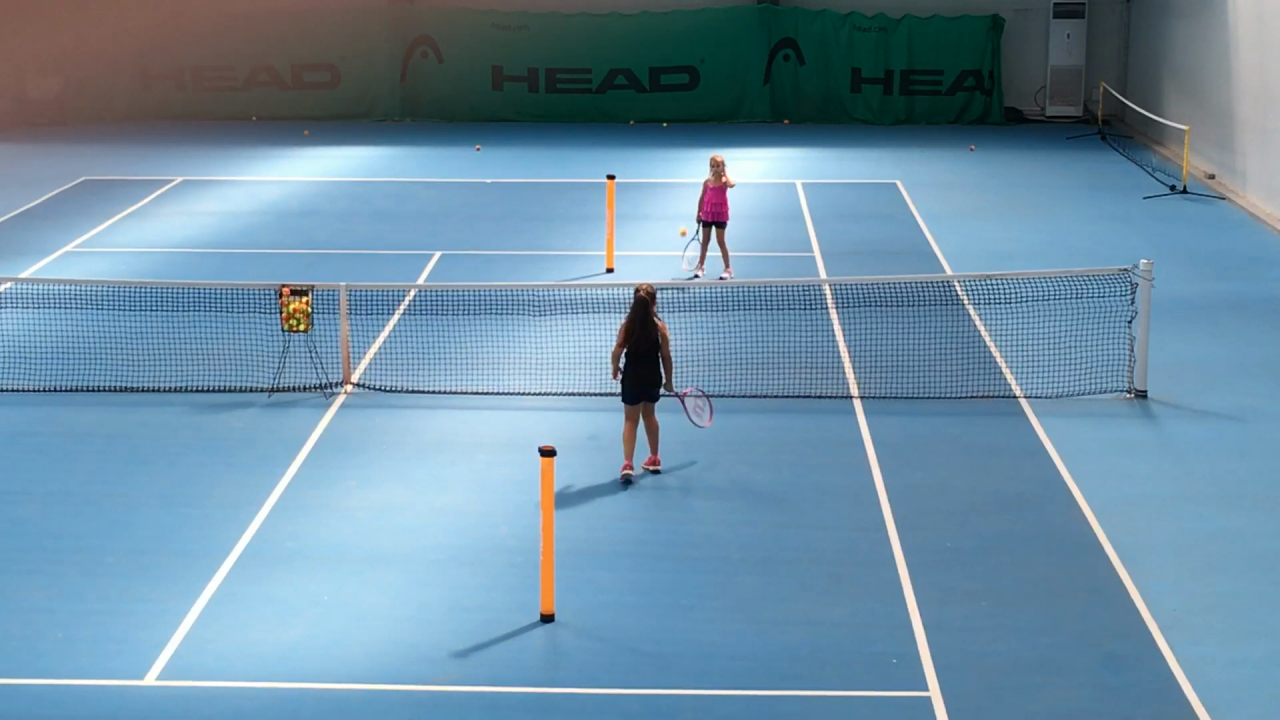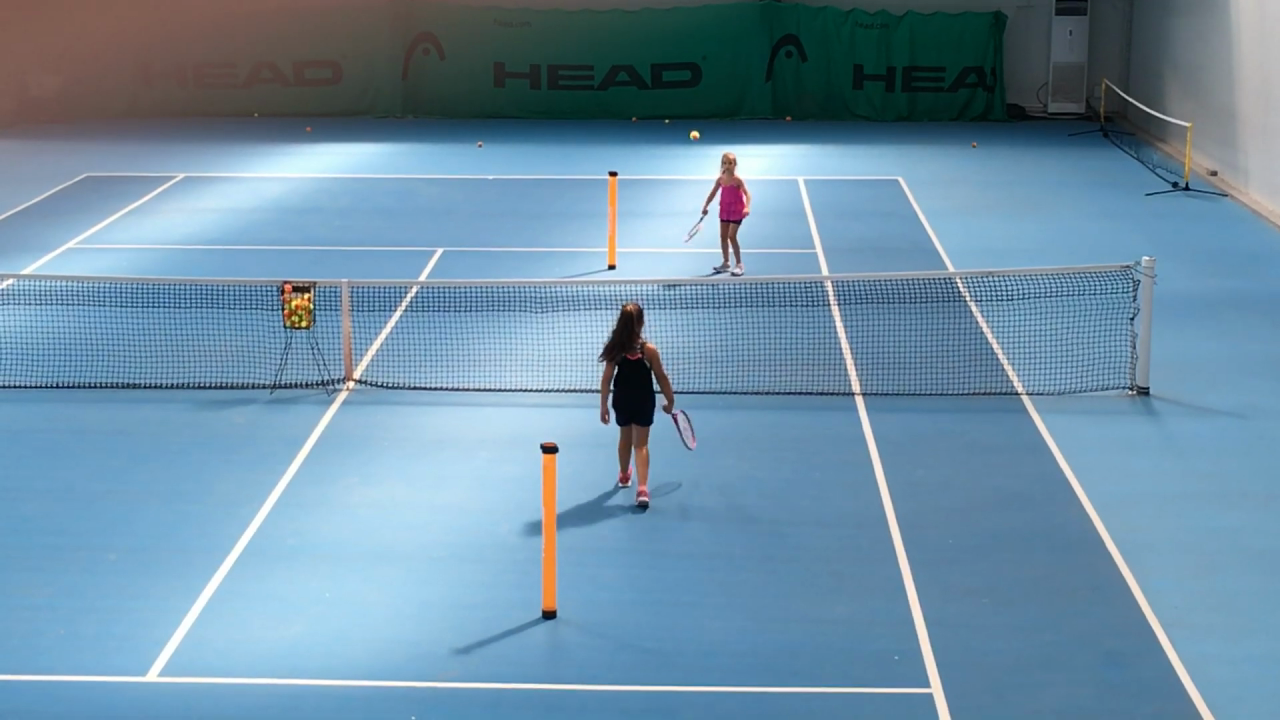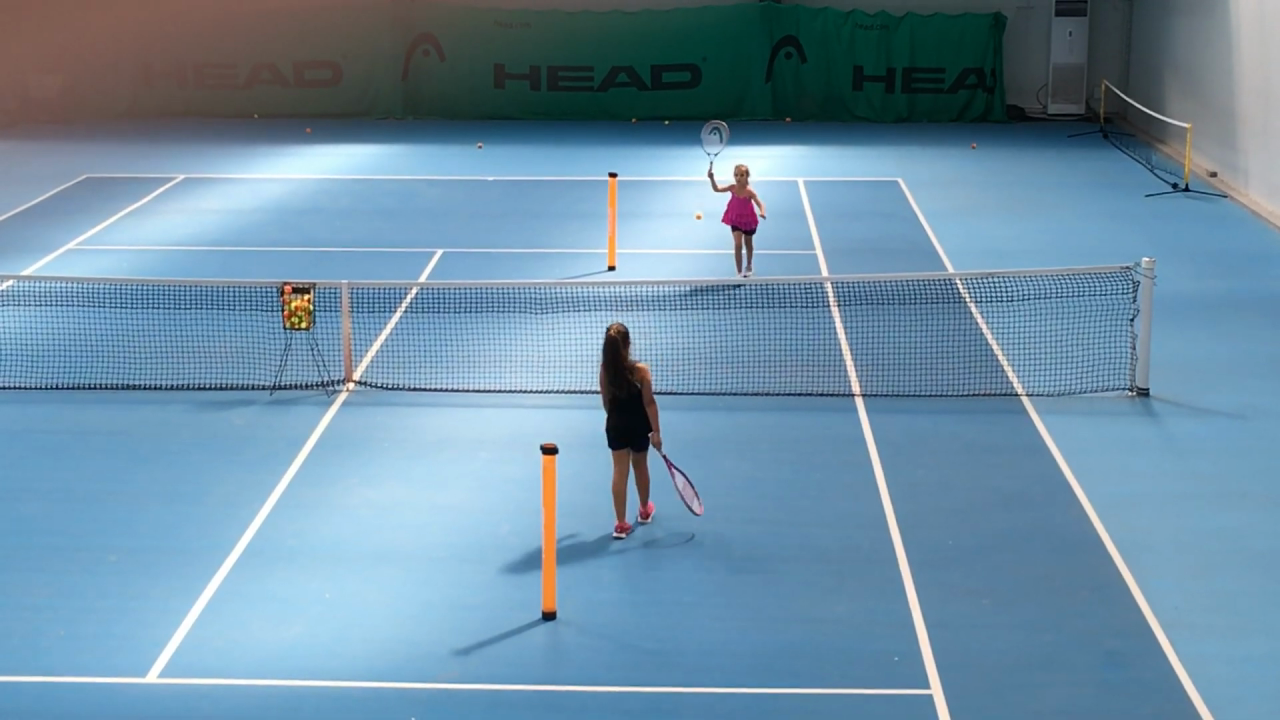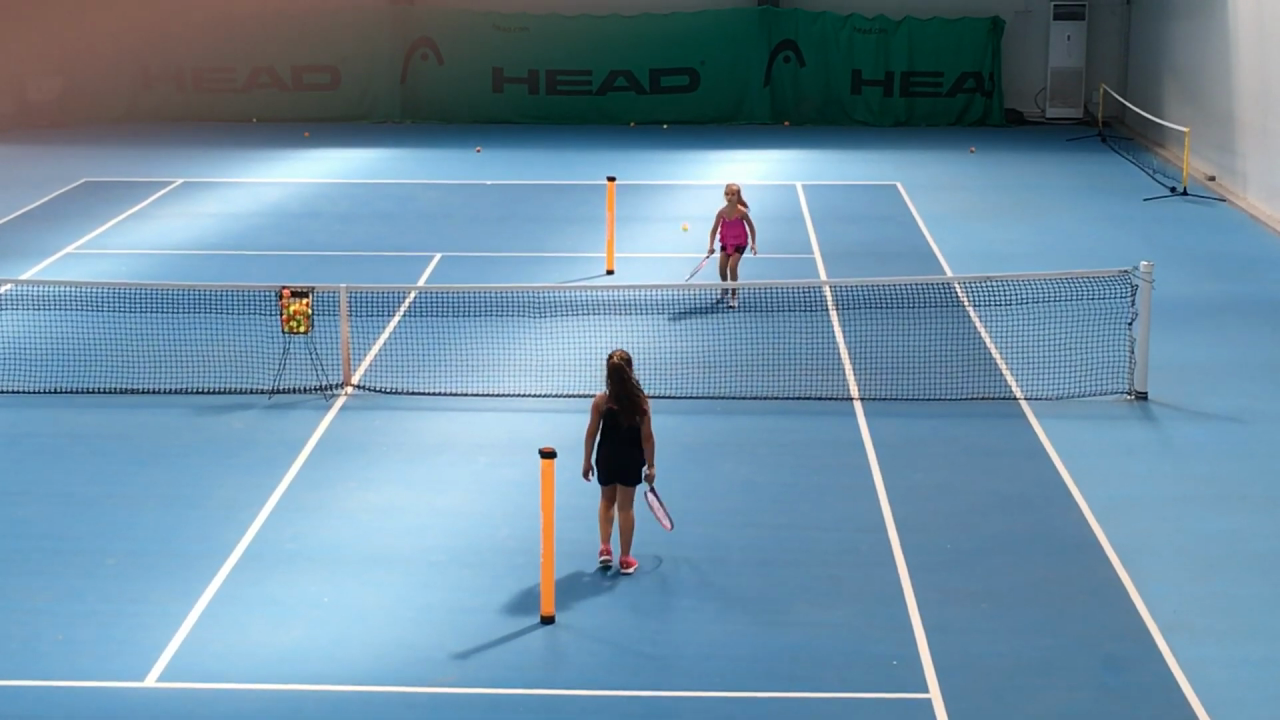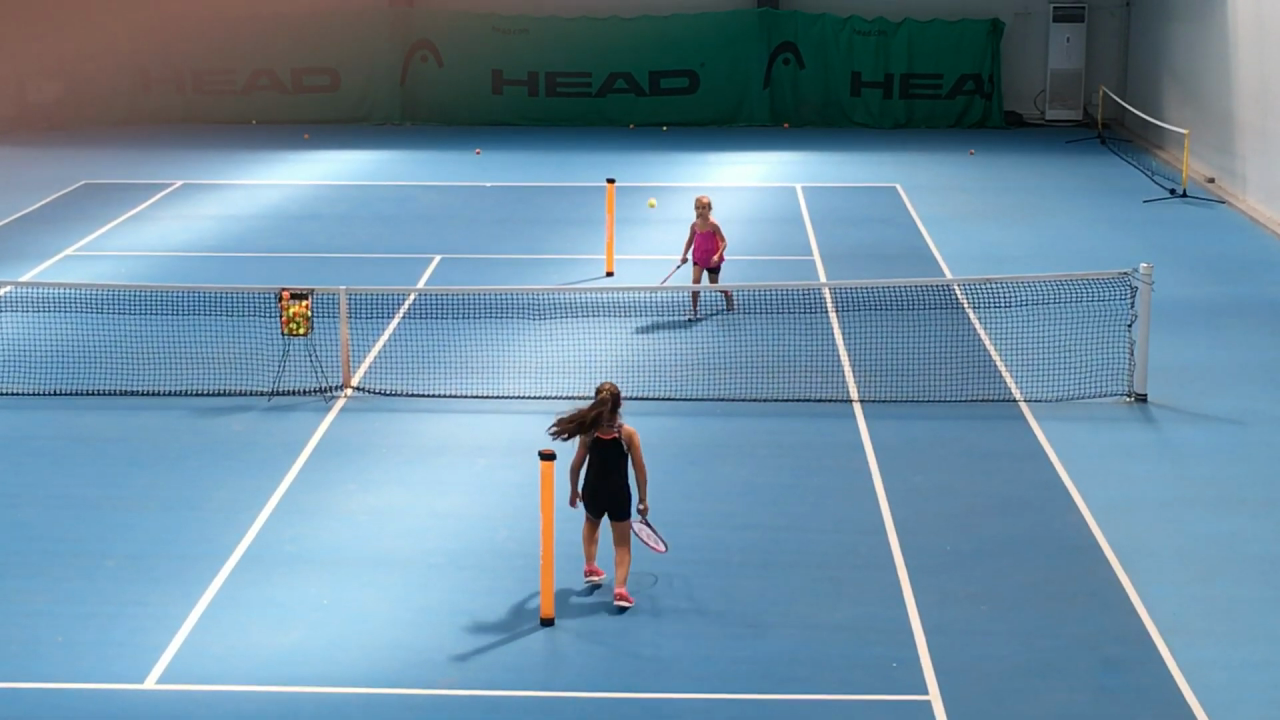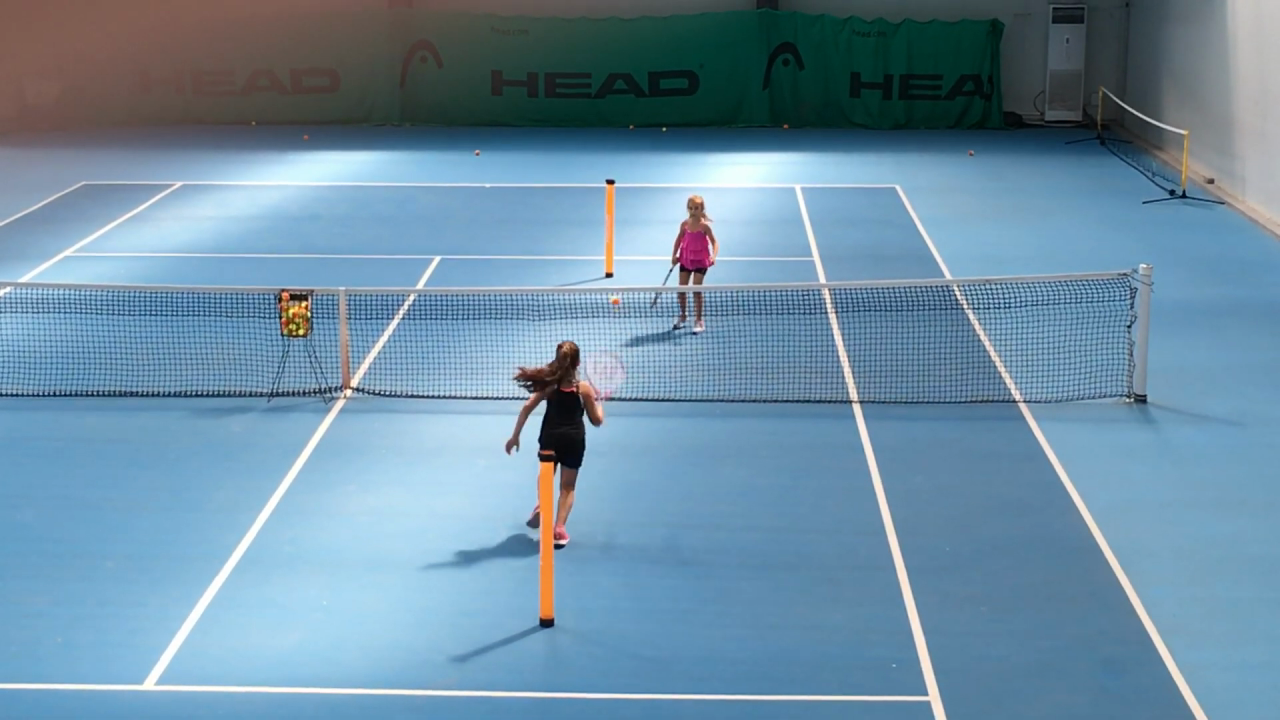
dt=0.7s
person 1, frame 1
left shoulder: (627, 326)
right shoulder: (660, 327)
left elbow: (616, 354)
right elbow: (666, 357)
left wrist: (615, 368)
right wrist: (668, 380)
left hip: (632, 378)
right hip: (652, 378)
left knee: (631, 421)
right knee: (649, 416)
left ankle: (628, 464)
right ankle: (653, 459)
person 1, frame 2
left shoulder: (615, 348)
right shoulder: (649, 349)
left elbow: (606, 379)
right elbow: (661, 378)
left wrist: (604, 405)
right wrist: (670, 400)
left hip: (622, 401)
right hip: (643, 402)
left knee: (625, 438)
right knee: (640, 444)
left ankle: (624, 475)
right ankle: (642, 488)
person 1, frame 3
left shoulder: (606, 371)
right shoulder: (640, 370)
left elbow: (606, 400)
right elbow: (649, 403)
right wrist: (656, 432)
left hip: (616, 426)
right hip: (639, 426)
left knee: (620, 473)
right knee: (640, 468)
left ankle: (621, 524)
right ankle: (644, 508)
person 1, frame 4
left shoulder: (600, 400)
right shoulder: (640, 401)
left elbow: (591, 433)
right elbow: (647, 437)
left wrist: (587, 461)
right wrist: (650, 465)
left hip: (606, 458)
right hip: (630, 460)
left knee: (606, 501)
right knee: (625, 508)
left ankle: (605, 549)
right ankle: (625, 559)
person 1, frame 5
left shoulder: (588, 431)
right shoulder: (628, 432)
left elbow: (576, 465)
right elbow: (639, 467)
left wrist: (573, 489)
right wrist: (642, 499)
left hip: (593, 490)
right hip: (619, 493)
left knee: (591, 524)
right knee: (623, 544)
left ankle: (591, 569)
right ankle: (620, 591)
person 1, frame 6
left shoulder: (547, 385)
right shoulder: (584, 388)
left elbow: (527, 409)
right elbow: (596, 420)
left wrist: (515, 435)
right wrist: (599, 406)
left hip: (550, 438)
right hip: (574, 440)
right knee: (568, 487)
left ankle: (541, 507)
right ankle: (559, 531)
